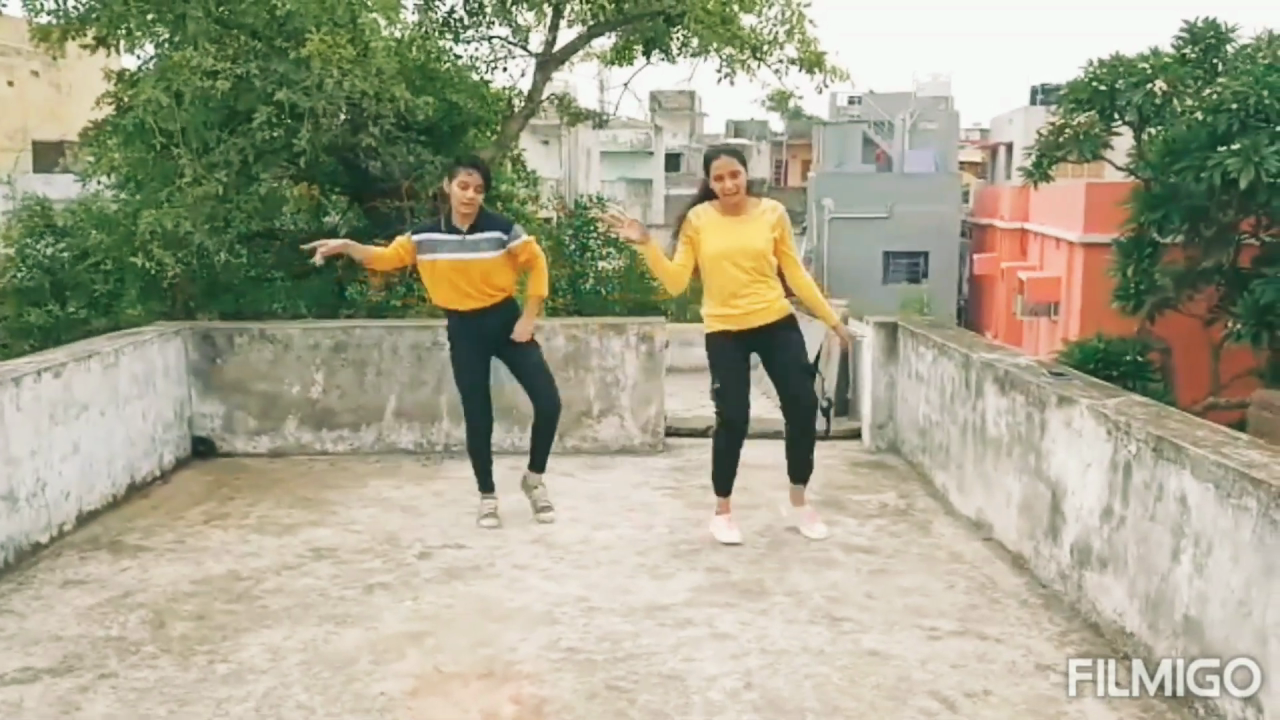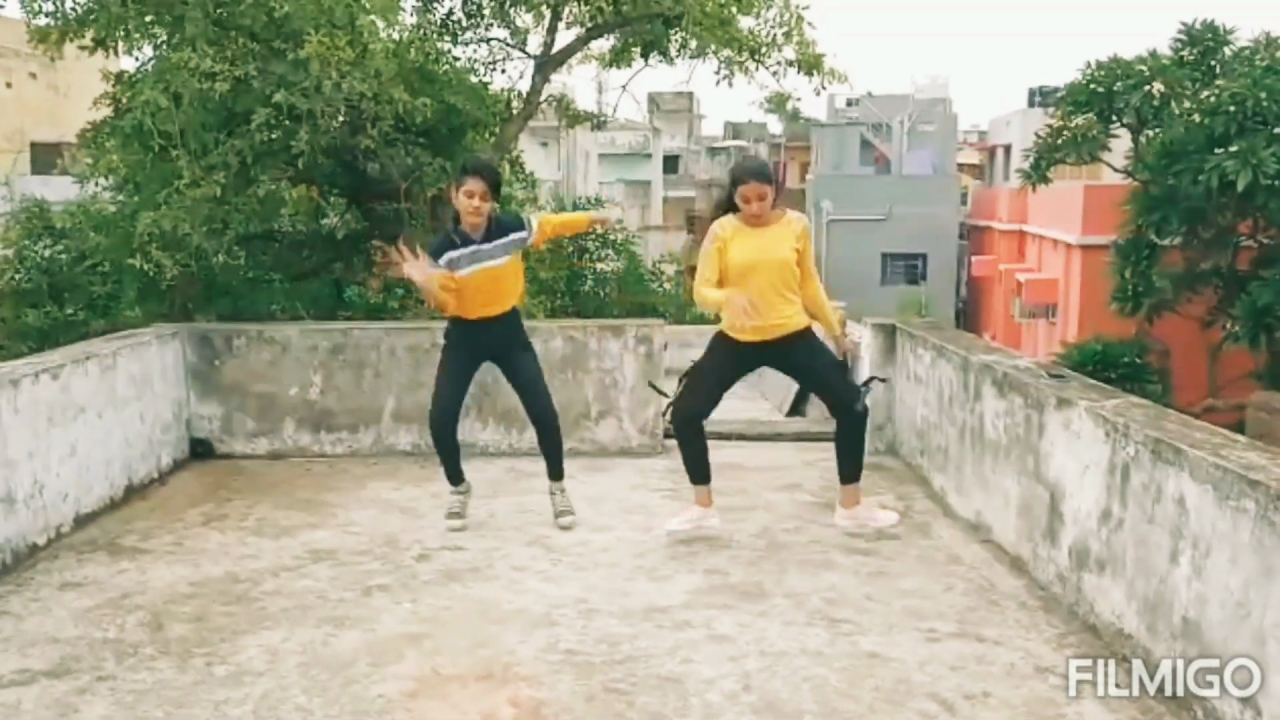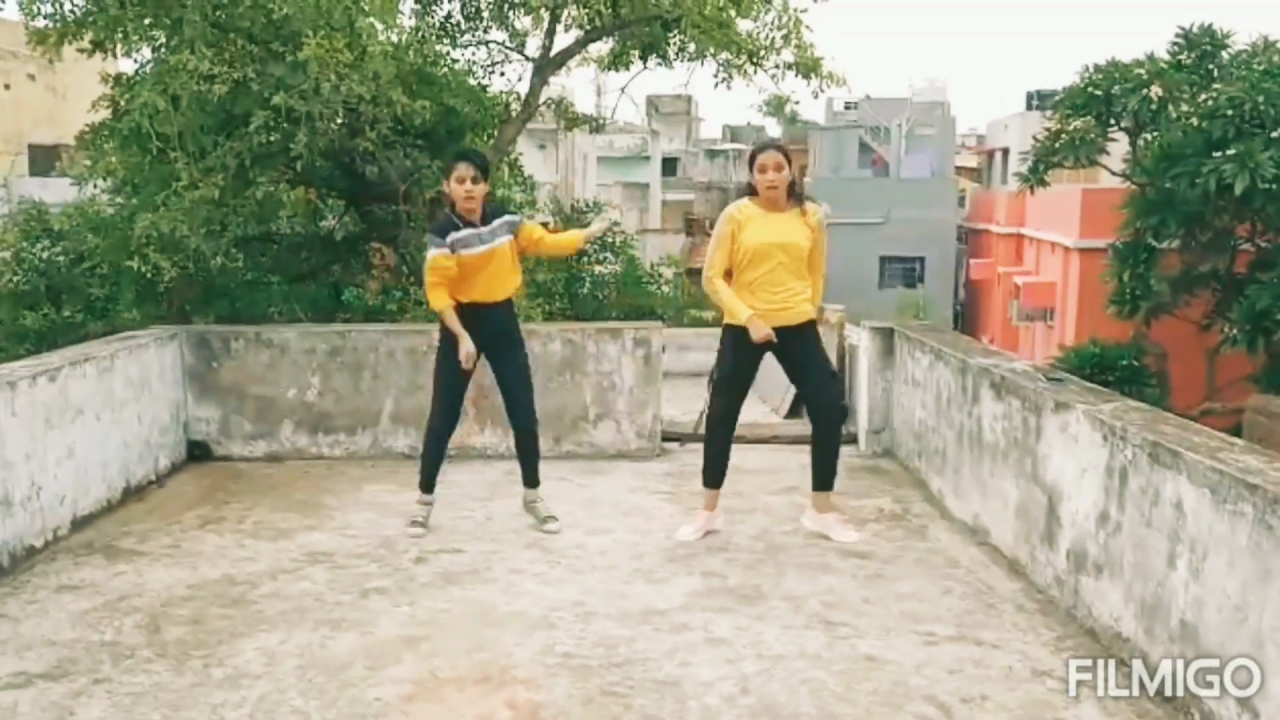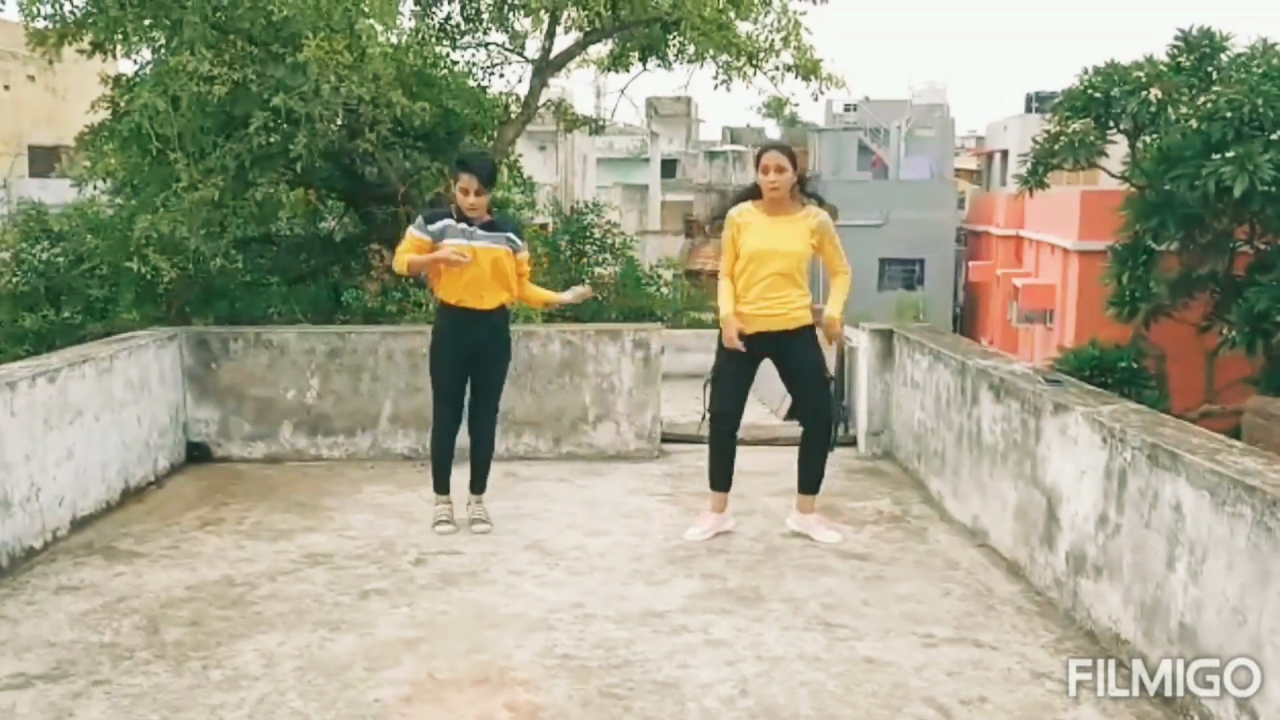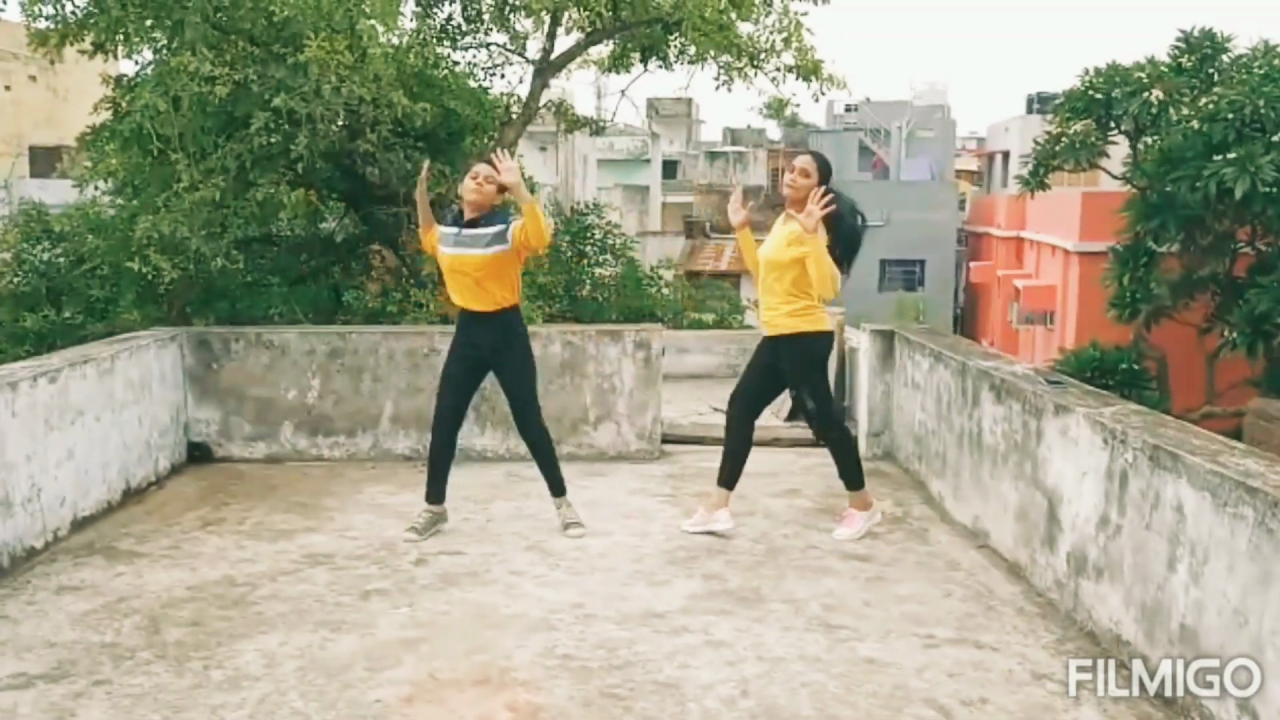
dt=0.3s
person 1, frame 1
left shoulder: (773, 213)
right shoulder: (697, 220)
left elbow: (795, 272)
right elbow: (675, 283)
left wrist: (832, 319)
right wrist: (646, 243)
left hip: (777, 324)
right hip: (724, 330)
left knee: (802, 409)
right knee: (732, 419)
left ankle: (799, 502)
right ankle: (723, 511)
person 1, frame 2
left shoulder: (795, 225)
right shoulder: (721, 232)
left elbow: (809, 282)
right elbow: (702, 291)
left wrist: (835, 329)
right wrist: (730, 300)
left hip: (792, 335)
right hip: (737, 339)
left knee: (850, 406)
right knee: (686, 412)
left ankle: (851, 505)
right ankle: (702, 506)
person 1, frame 3
left shoulder: (810, 216)
right shoulder: (736, 215)
right elbow: (712, 277)
right wrist: (749, 318)
left hip: (798, 328)
right hip: (743, 328)
left knee: (830, 411)
right knee: (721, 415)
left ankle: (822, 509)
right ankle: (708, 511)
person 1, frame 4
left shoulder: (815, 220)
right shoulder: (740, 215)
left elbow: (841, 273)
right elbow: (726, 275)
left wrist: (833, 312)
right wrist: (727, 317)
left hip: (795, 331)
right hip: (742, 330)
left knee: (818, 417)
right knee: (723, 418)
left ankle: (806, 512)
right ankle: (717, 511)
person 1, frame 5
left shoulder: (815, 226)
right shoulder: (785, 221)
left elbow: (827, 290)
right elbow: (762, 271)
left wrist: (813, 233)
right wrist: (741, 229)
left hip: (805, 337)
right hip: (777, 337)
left knee: (824, 421)
right knee: (739, 411)
left ankle: (861, 506)
right ankle: (717, 508)
person 2, frame 1
left shoulder: (501, 229)
right shoulder: (427, 235)
left elbow: (535, 263)
right elbow: (385, 258)
left wrist: (530, 317)
right wrist: (345, 244)
left hip: (505, 321)
right hip: (464, 329)
left knee: (549, 401)
right knee: (479, 417)
left ankle: (534, 478)
right ankle: (487, 495)
person 2, frame 2
left shoulder: (513, 229)
right shoulder: (444, 249)
left elbow: (555, 225)
right elbow: (444, 303)
left wrist: (595, 218)
right wrist: (425, 282)
left hip: (508, 332)
right hip: (464, 335)
left knee: (544, 413)
right knee: (441, 419)
left ankle: (557, 490)
right ankle: (459, 489)
person 2, frame 3
left shoulder: (506, 221)
right shoulder: (444, 233)
left elbow: (548, 243)
right elbow: (437, 291)
left wrist: (590, 232)
right wrist: (462, 336)
left hip: (503, 322)
right hip: (461, 325)
left knee: (523, 414)
right knee: (444, 415)
left ankle: (532, 495)
right ankle: (425, 498)
person 2, frame 4
left shoulder: (507, 233)
right shoulder: (436, 222)
left elbow: (521, 288)
right elbow: (402, 261)
left wrist: (562, 297)
right wrist: (433, 257)
left hip: (494, 329)
right hip: (452, 327)
left knee: (483, 418)
right knee: (446, 418)
left ankle: (476, 500)
right ankle: (443, 500)
person 2, frame 5
left shoulder: (505, 226)
right shoulder: (448, 224)
left elbow: (540, 237)
right elbow: (431, 243)
left wrist: (517, 187)
right wrist: (421, 197)
left hip: (505, 333)
right hip: (469, 332)
left knee: (529, 422)
right knee: (444, 423)
left ankle: (561, 502)
right ankle: (434, 507)
